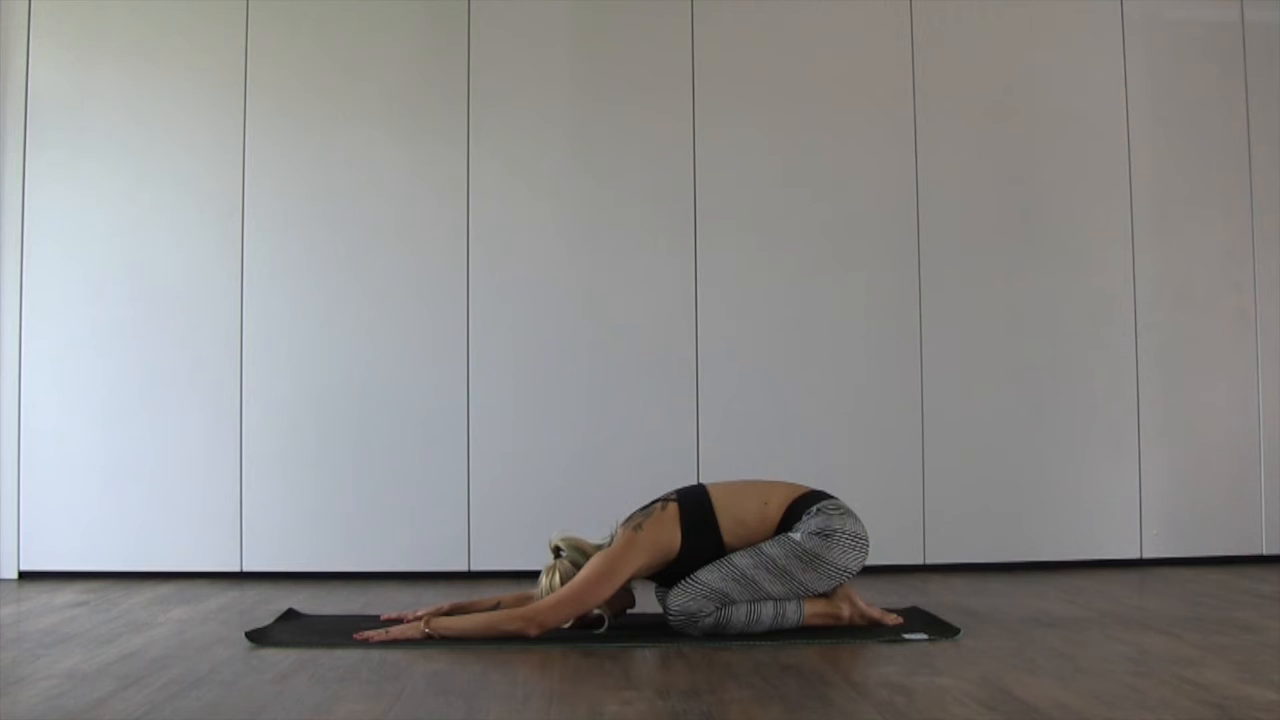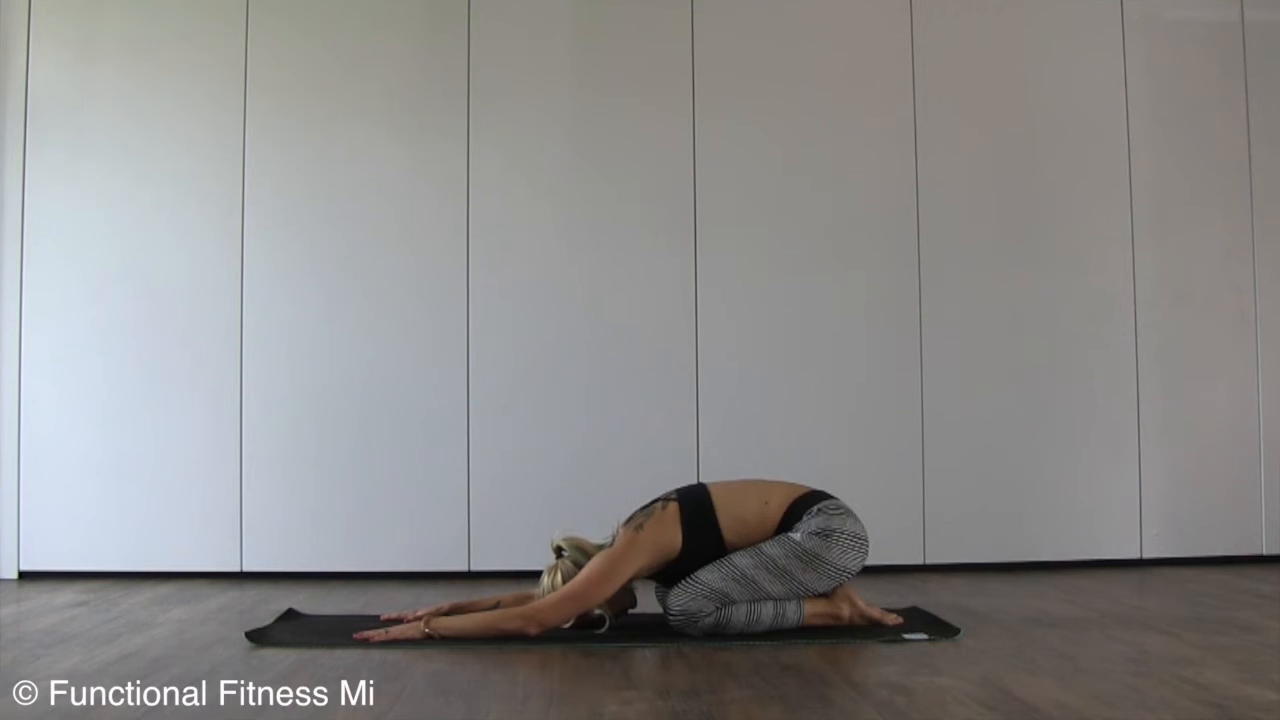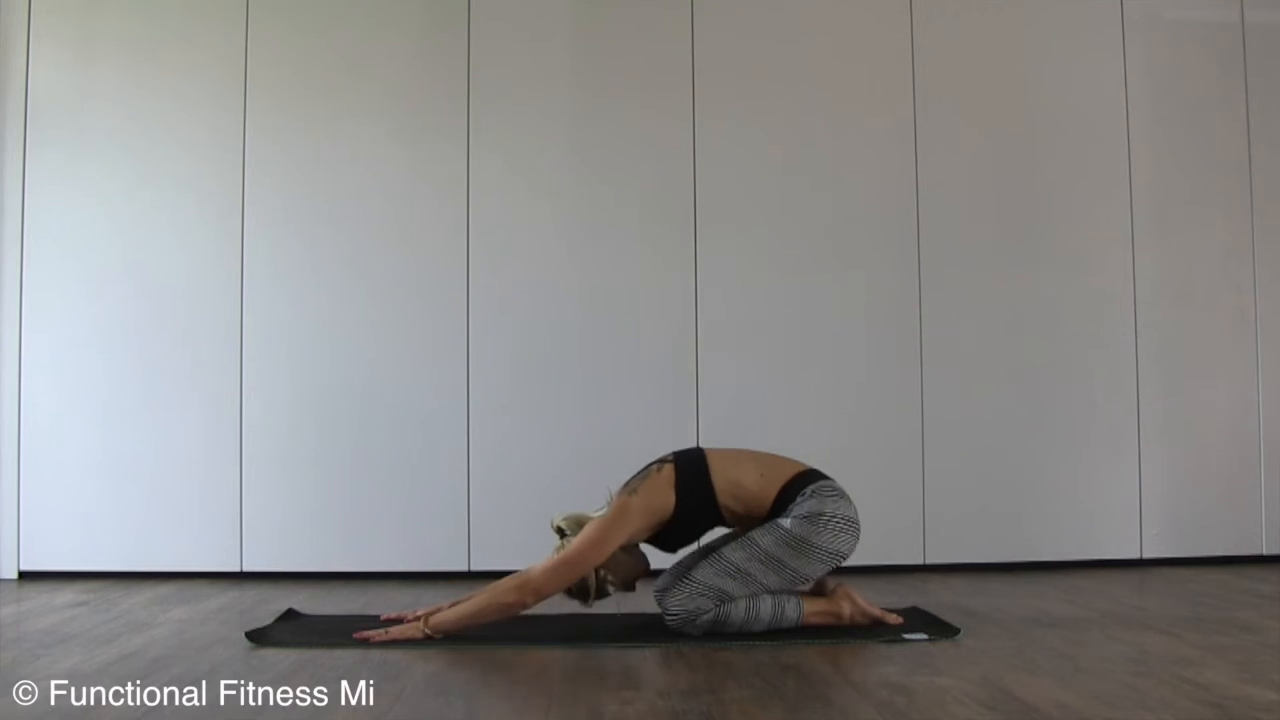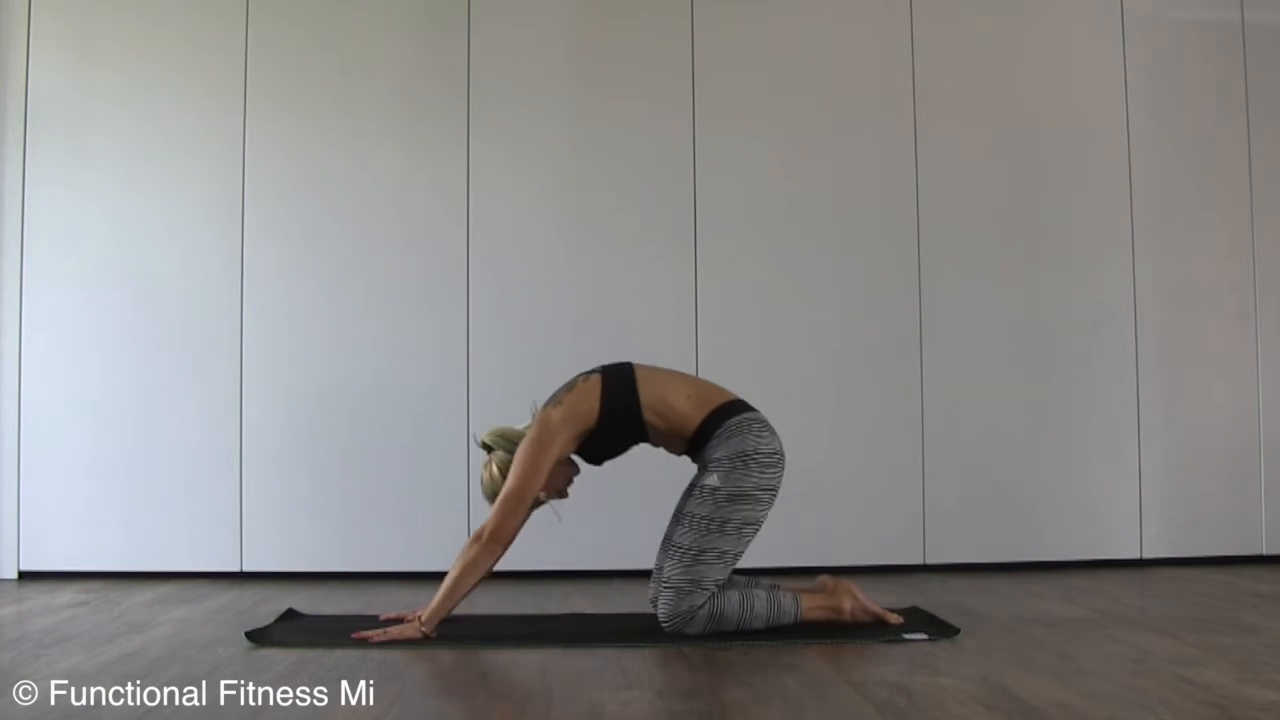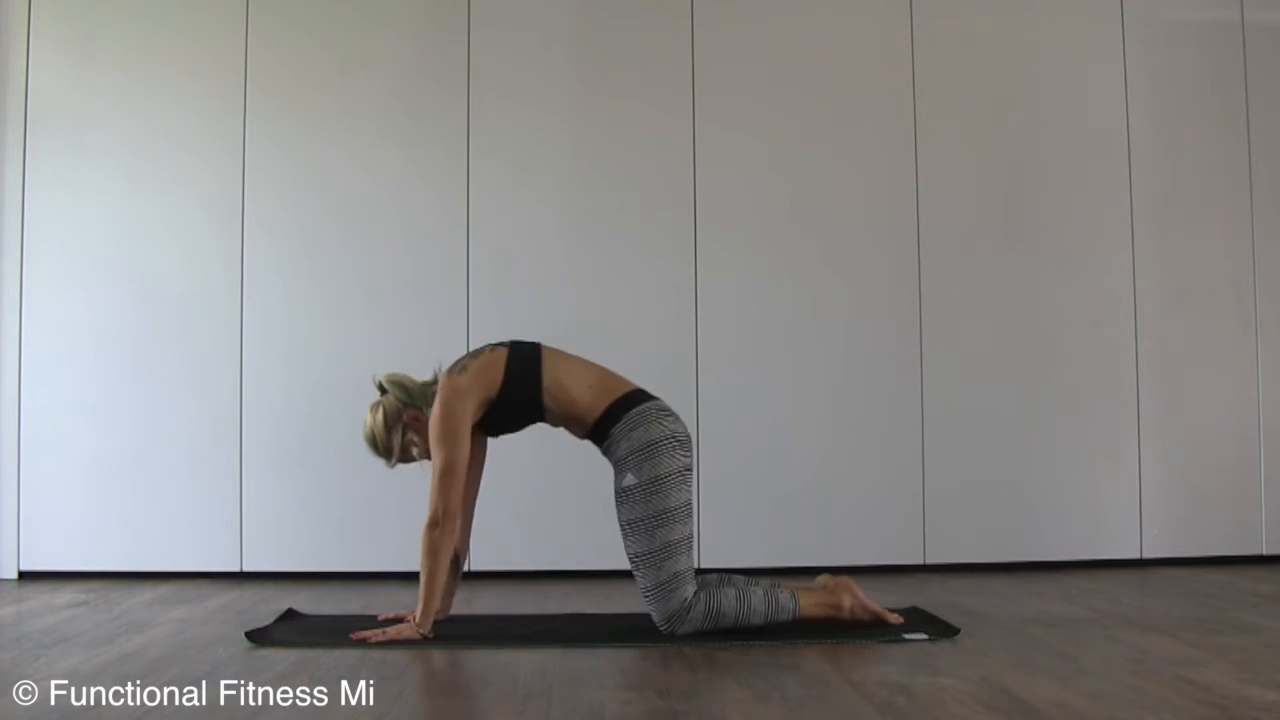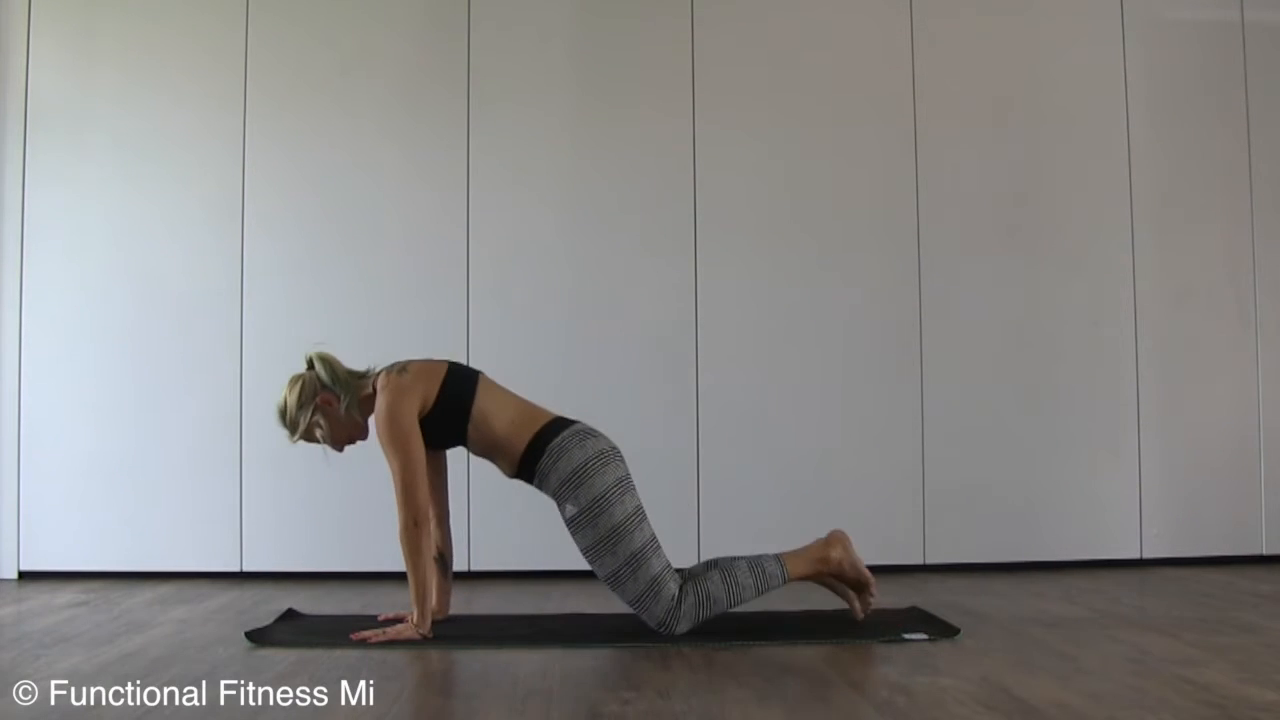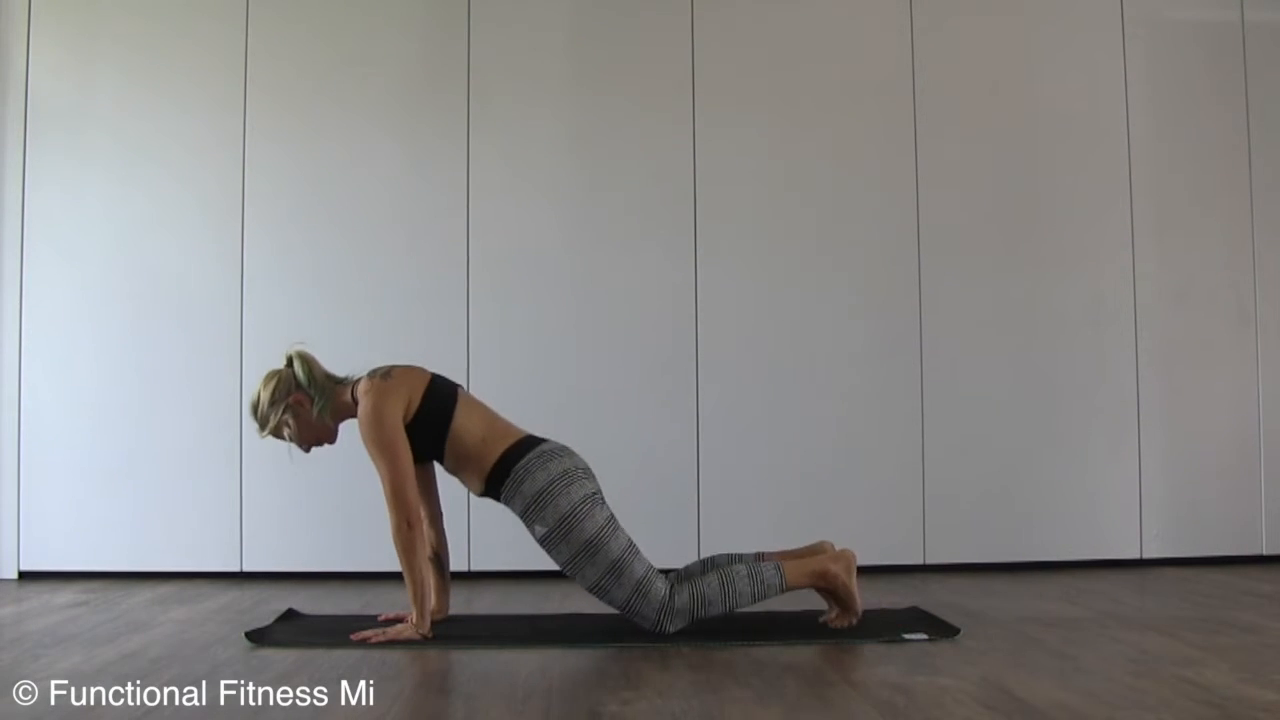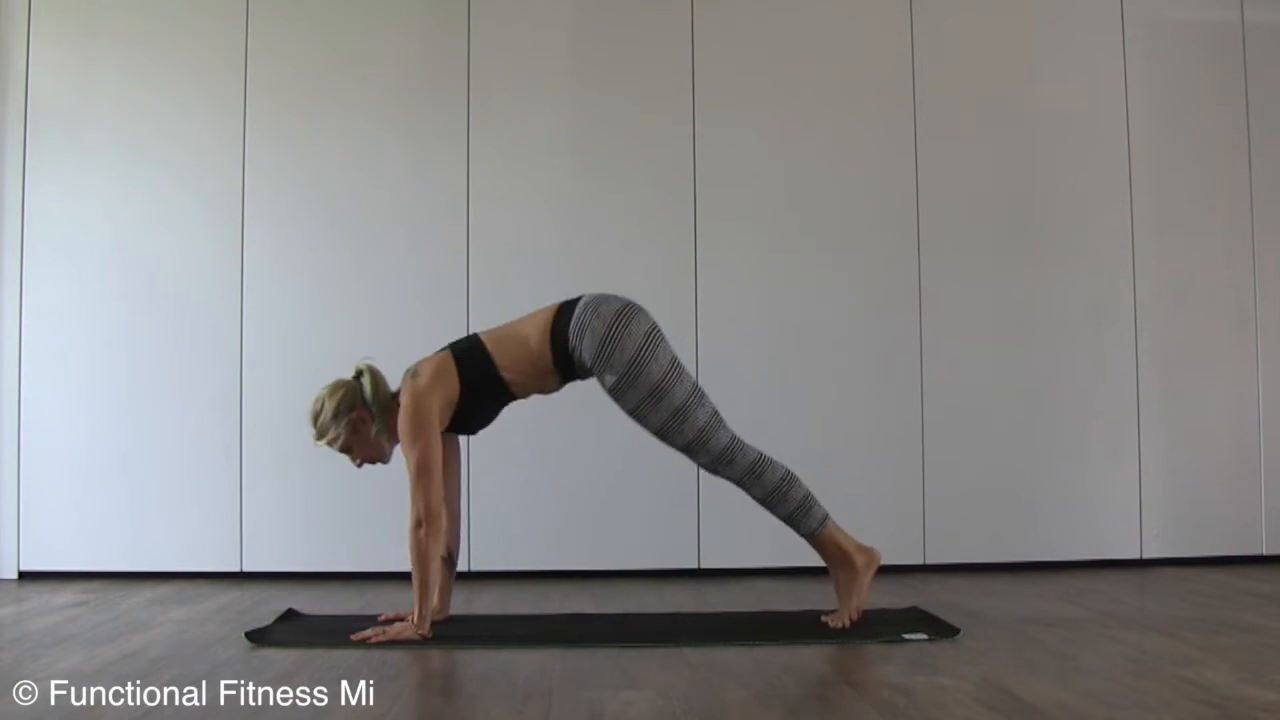
dt=0.5s
person 1, frame 1
left shoulder: (629, 552)
right shoulder: (631, 544)
left elbow: (531, 621)
right elbow: (537, 596)
left wrist: (428, 629)
right wrist: (449, 607)
left hip: (828, 531)
right hip: (811, 526)
left knee: (689, 609)
right knee: (677, 592)
left ankle: (832, 610)
right ankle: (823, 595)
person 1, frame 2
left shoulder: (629, 552)
right shoulder: (632, 543)
left elbow: (531, 619)
right elbow: (539, 596)
left wrist: (429, 628)
right wrist: (445, 606)
left hip: (829, 530)
right hip: (812, 527)
left knee: (688, 608)
right knee: (677, 591)
left ankle: (830, 609)
right ankle: (822, 593)
person 1, frame 3
left shoulder: (625, 517)
right shoulder: (624, 517)
left elbow: (530, 590)
right elbow: (537, 578)
left wrist: (430, 627)
right wrist: (442, 609)
left hip: (820, 514)
right hip: (801, 512)
left knee: (686, 609)
right knee: (674, 593)
left ankle: (831, 609)
right ankle: (818, 594)
person 1, frame 4
left shoulder: (549, 430)
right shoulder: (560, 429)
left elbow: (493, 537)
right elbow: (496, 535)
left wrist: (425, 622)
right wrist: (434, 606)
left hip: (743, 452)
right hip: (737, 450)
left knee: (679, 610)
right knee: (675, 592)
left ankle: (831, 605)
right ankle: (819, 592)
person 1, frame 5
left shoulder: (451, 396)
right shoulder: (468, 402)
left elbow: (442, 518)
right elbow: (460, 515)
left wrist: (422, 620)
right wrist: (438, 603)
left hip: (645, 438)
right hip: (644, 436)
left knee: (677, 611)
right knee: (673, 592)
left ankle: (831, 602)
right ankle: (820, 592)
person 1, frame 6
left shoulder: (391, 397)
right shoulder: (411, 402)
left elbow: (416, 519)
right elbow: (433, 515)
left wrist: (420, 620)
right wrist: (436, 603)
left hip: (575, 466)
right hip: (579, 459)
left knee: (669, 611)
right knee: (665, 595)
left ankle: (819, 558)
right ankle: (815, 559)
person 1, frame 7
left shoulder: (372, 402)
right shoulder: (391, 406)
left elbow: (407, 519)
right elbow: (427, 515)
left wrist: (417, 618)
right wrist: (438, 603)
left hip: (548, 486)
right hip: (550, 477)
left knee: (664, 612)
right knee: (661, 598)
left ankle: (823, 568)
right ankle: (813, 559)
person 1, frame 8
left shoulder: (416, 402)
right shoulder: (434, 405)
left elbow: (426, 518)
right elbow: (445, 514)
left wrist: (420, 619)
right wrist: (437, 601)
left hip: (607, 332)
right hip: (600, 334)
left knee: (721, 450)
right knee: (717, 452)
left ankle: (849, 556)
right ankle: (842, 555)
